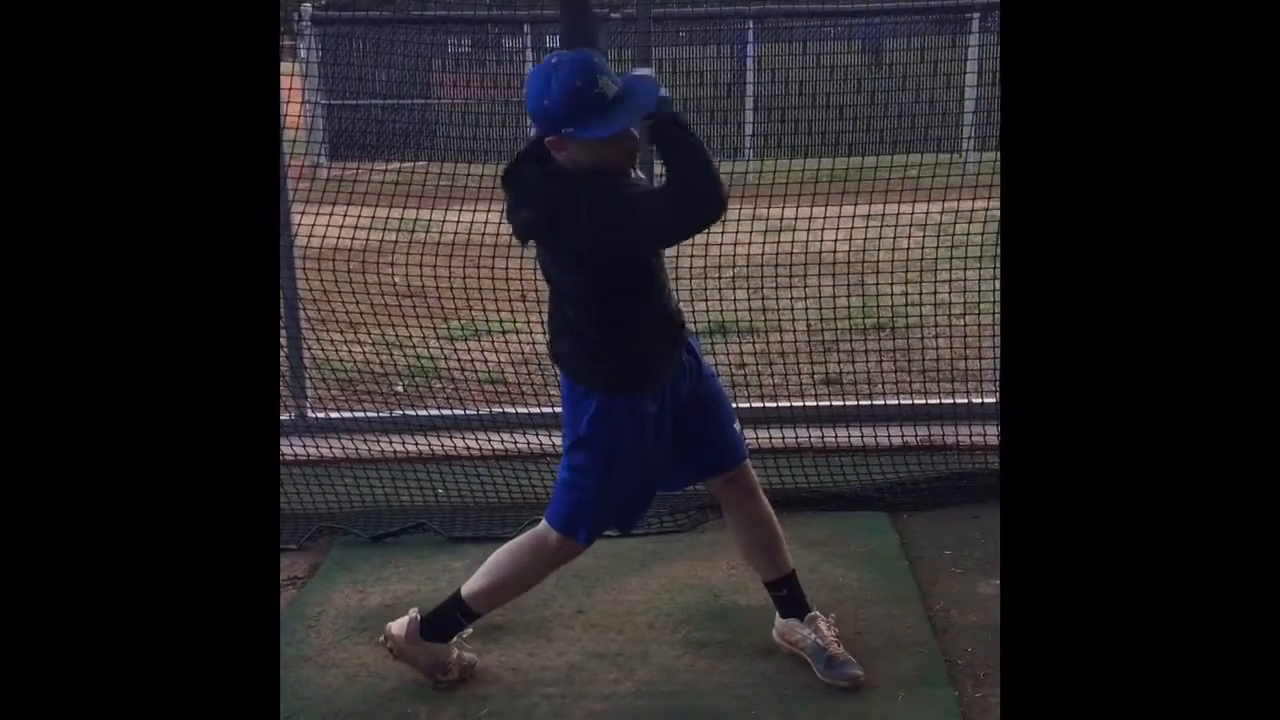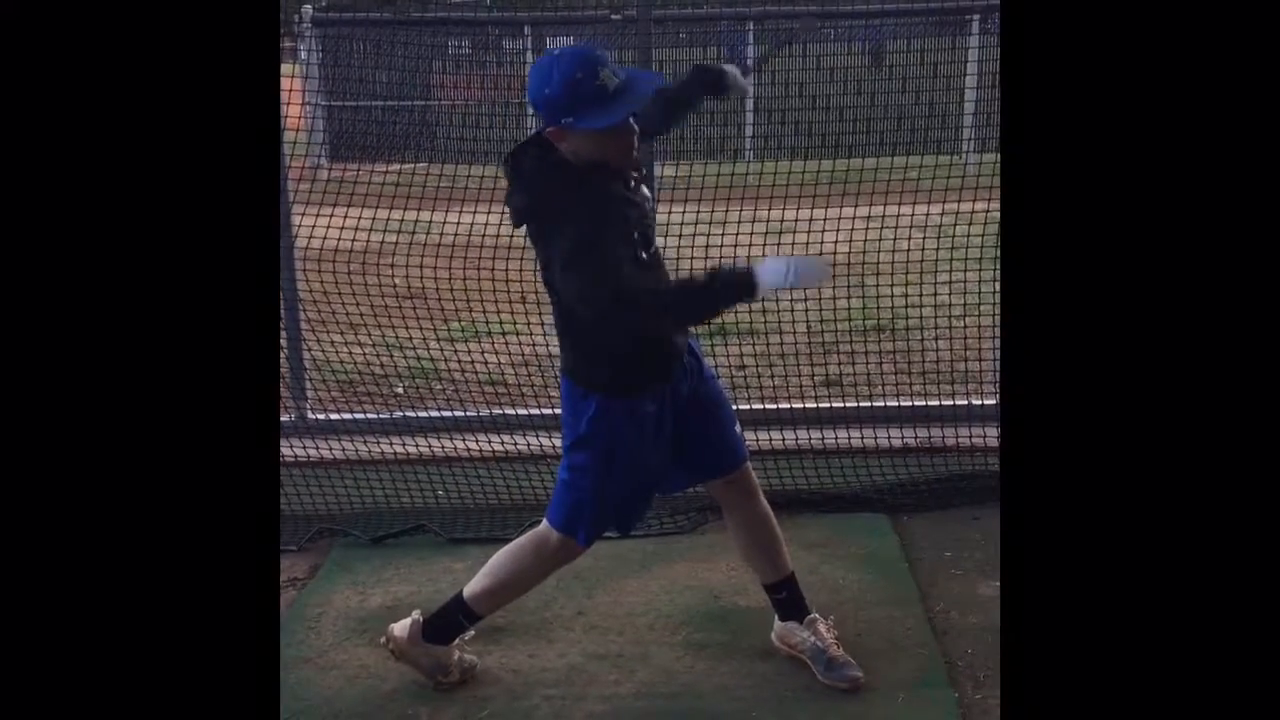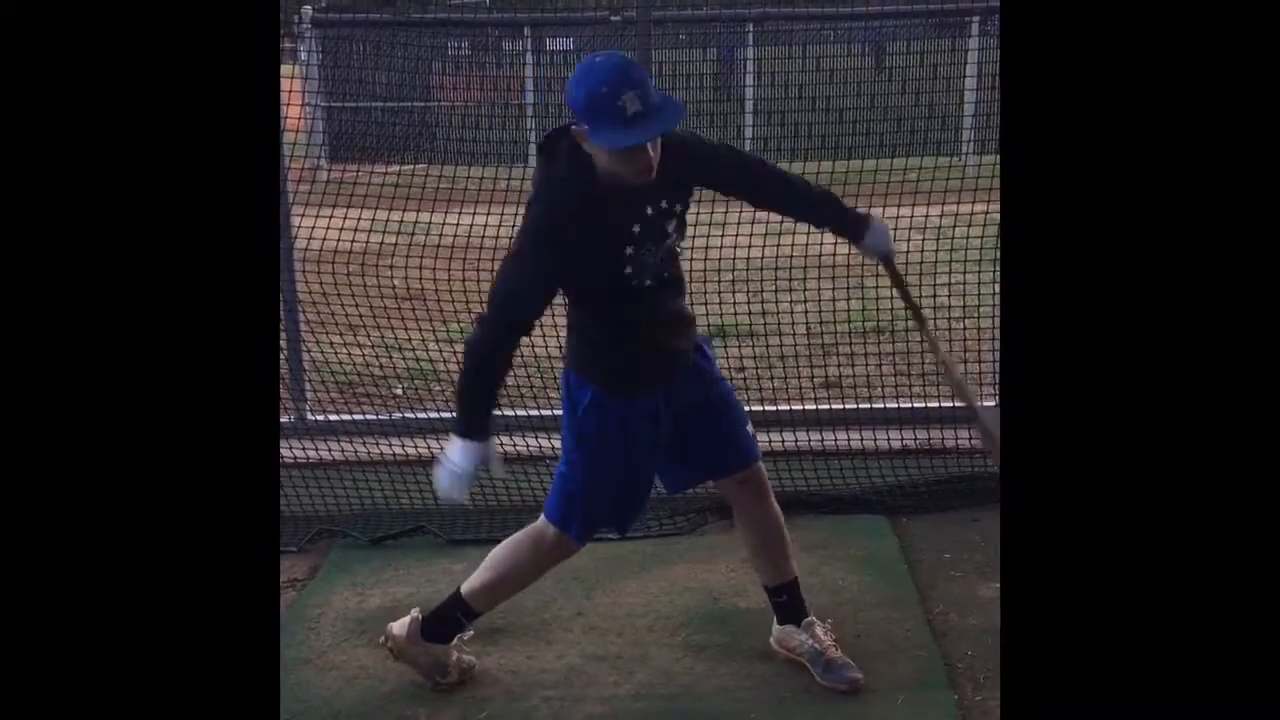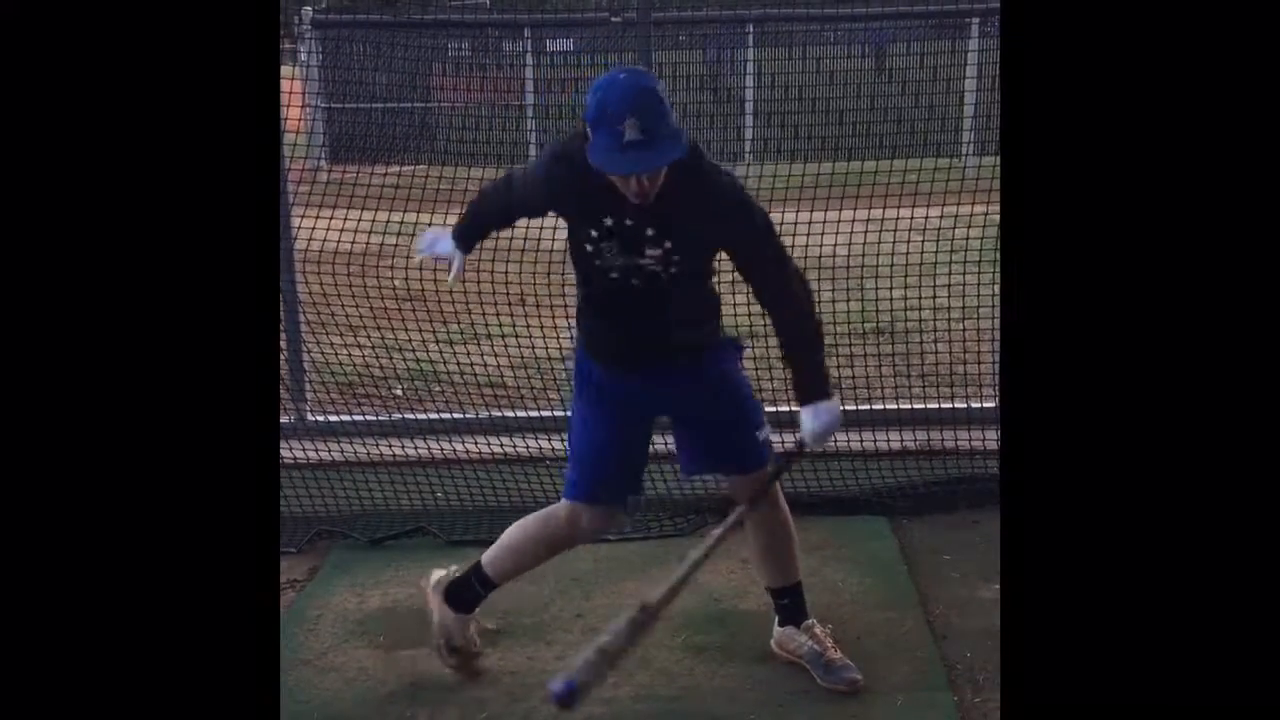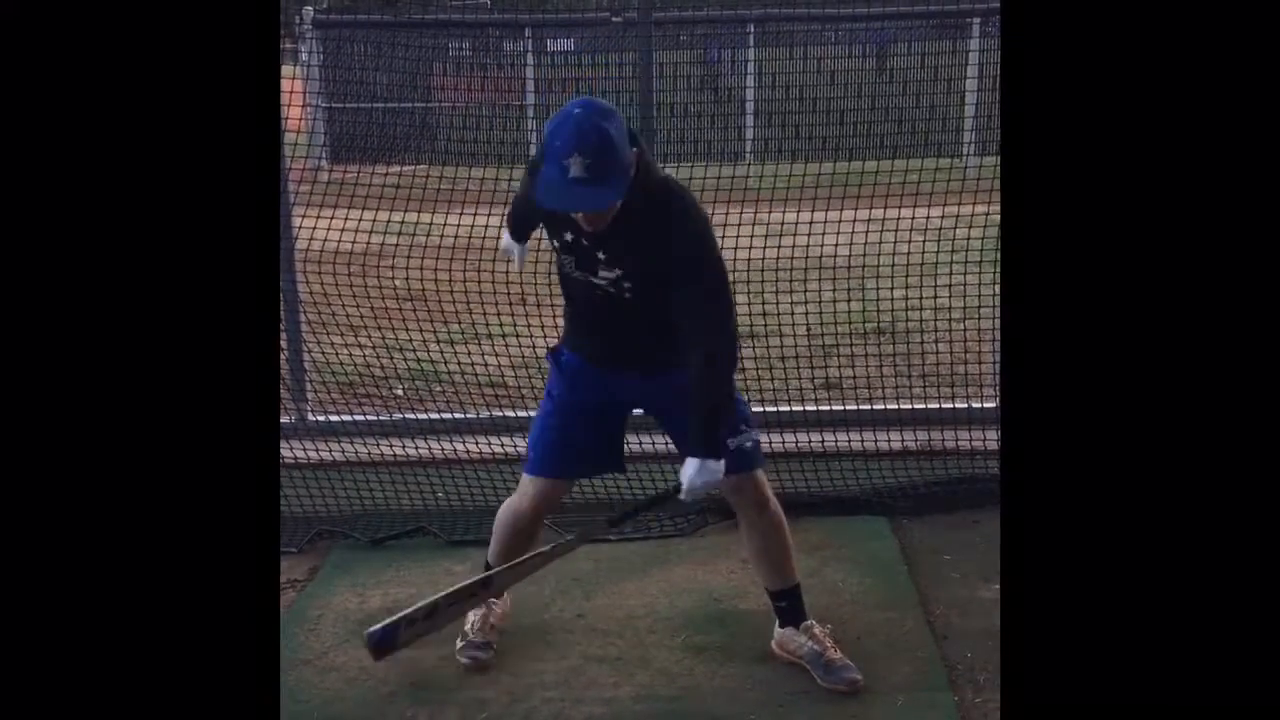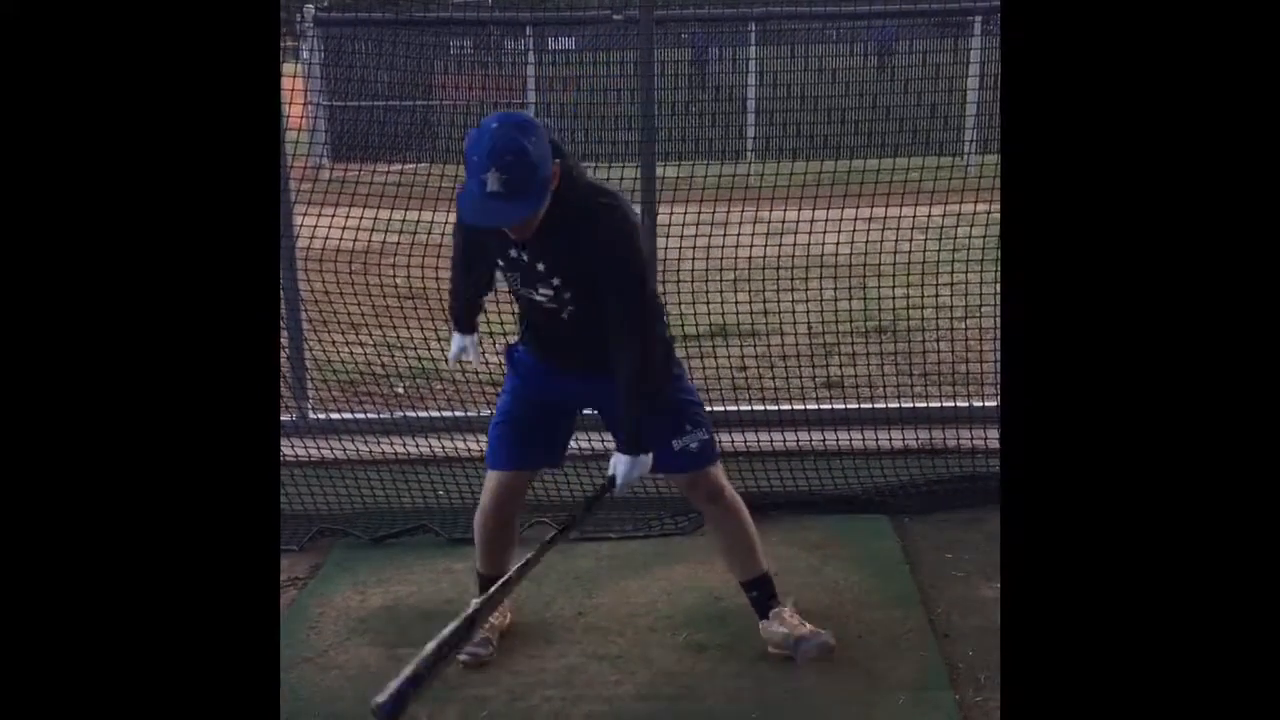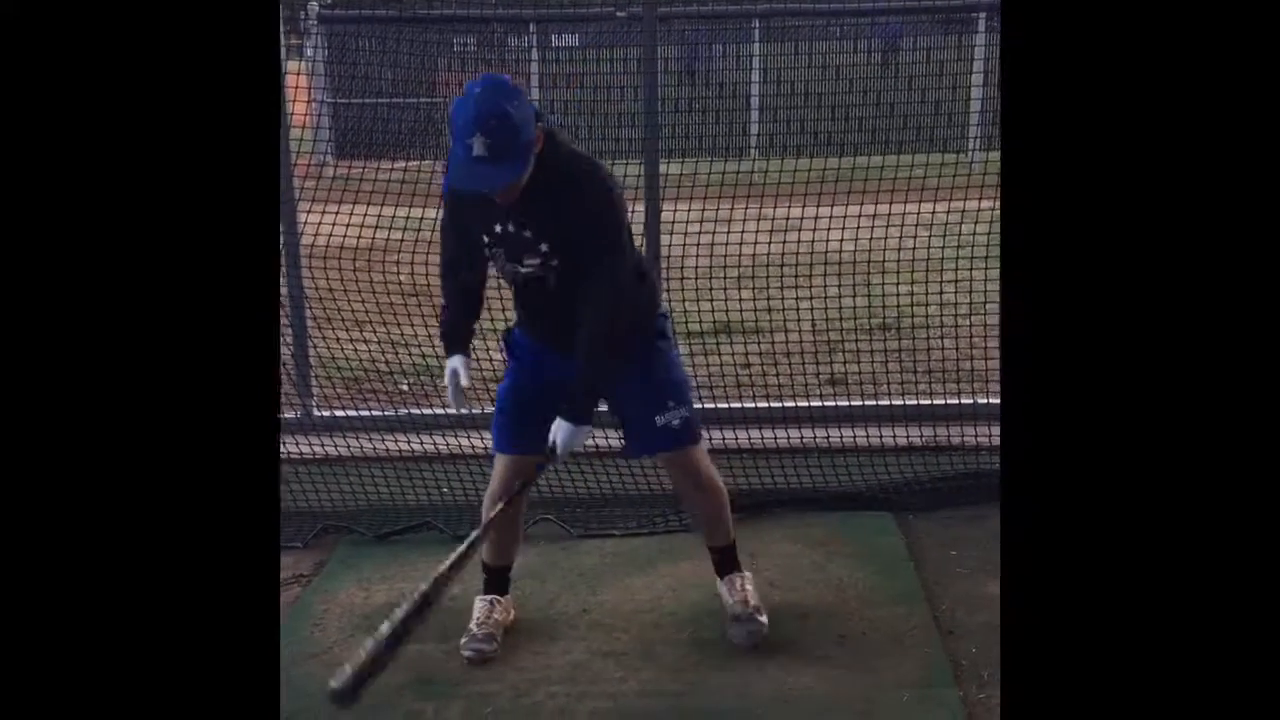
dt=0.2s
person 1, frame 1
left shoulder: (552, 168)
right shoulder: (586, 211)
right elbow: (702, 201)
right wrist: (659, 105)
left hip: (667, 359)
right hip: (615, 392)
left knee: (738, 483)
right knee: (566, 535)
left ankle: (796, 620)
right ankle: (423, 633)
person 1, frame 2
left shoulder: (596, 157)
right shoulder: (570, 211)
left elbow: (655, 112)
right elbow: (624, 310)
left wrist: (709, 80)
right wrist: (757, 278)
left hip: (669, 363)
right hip: (613, 392)
left knee: (739, 486)
right knee: (566, 536)
left ankle: (794, 622)
right ankle: (425, 634)
person 1, frame 3
left shoulder: (668, 157)
right shoulder: (563, 209)
left elbow: (755, 178)
right elbow: (503, 319)
left wrist: (853, 223)
right wrist: (469, 433)
left hip: (680, 357)
right hip: (611, 388)
left knee: (749, 484)
right knee: (565, 531)
left ankle: (794, 625)
right ankle: (426, 631)
person 1, frame 4
left shoulder: (708, 188)
right shoulder: (566, 173)
left elbow: (781, 285)
right elbow: (505, 193)
left wrist: (815, 391)
right wrist: (459, 237)
left hip: (700, 353)
right hip: (613, 365)
left knee: (760, 485)
right knee: (586, 515)
left ankle: (794, 626)
right ankle: (456, 595)
person 1, frame 5
left shoulder: (676, 217)
right shoulder: (549, 179)
left elbow: (711, 333)
left wrist: (707, 443)
right wrist: (516, 232)
left hip: (676, 362)
right hip: (588, 360)
left knee: (750, 486)
right knee: (536, 495)
left ankle: (794, 627)
right ankle: (489, 600)
person 1, frame 6
left shoulder: (605, 222)
right shoulder: (482, 208)
left elbow: (639, 331)
right elbow: (472, 260)
left wrist: (634, 439)
right wrist: (463, 325)
left hip: (628, 359)
right hip: (543, 359)
left knee: (706, 484)
right knee: (501, 488)
left ankle: (772, 614)
right ankle: (489, 605)
person 1, frame 7
left shoulder: (588, 188)
right shoulder: (466, 187)
left elbow: (609, 303)
right elbow: (461, 265)
left wrist: (579, 408)
right wrist: (457, 347)
left hip: (626, 332)
right hip: (540, 339)
left knee: (688, 462)
right knee: (509, 474)
left ankle: (731, 579)
right ankle: (493, 597)
